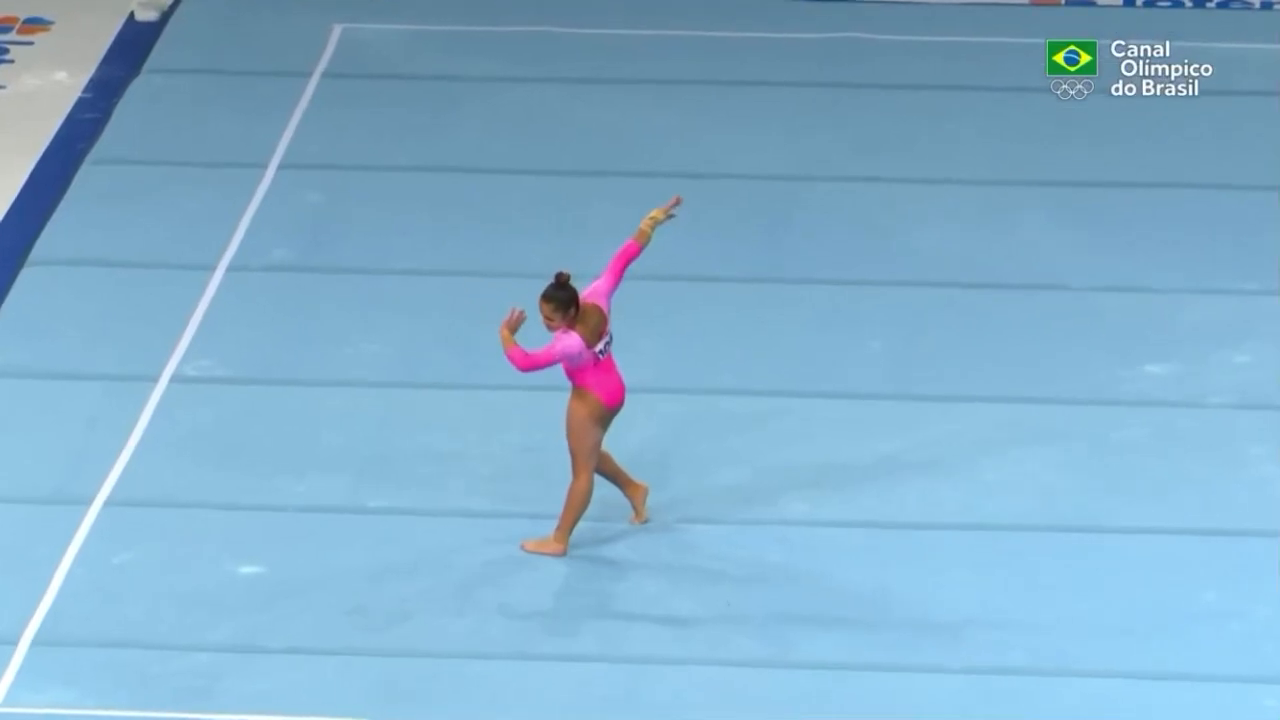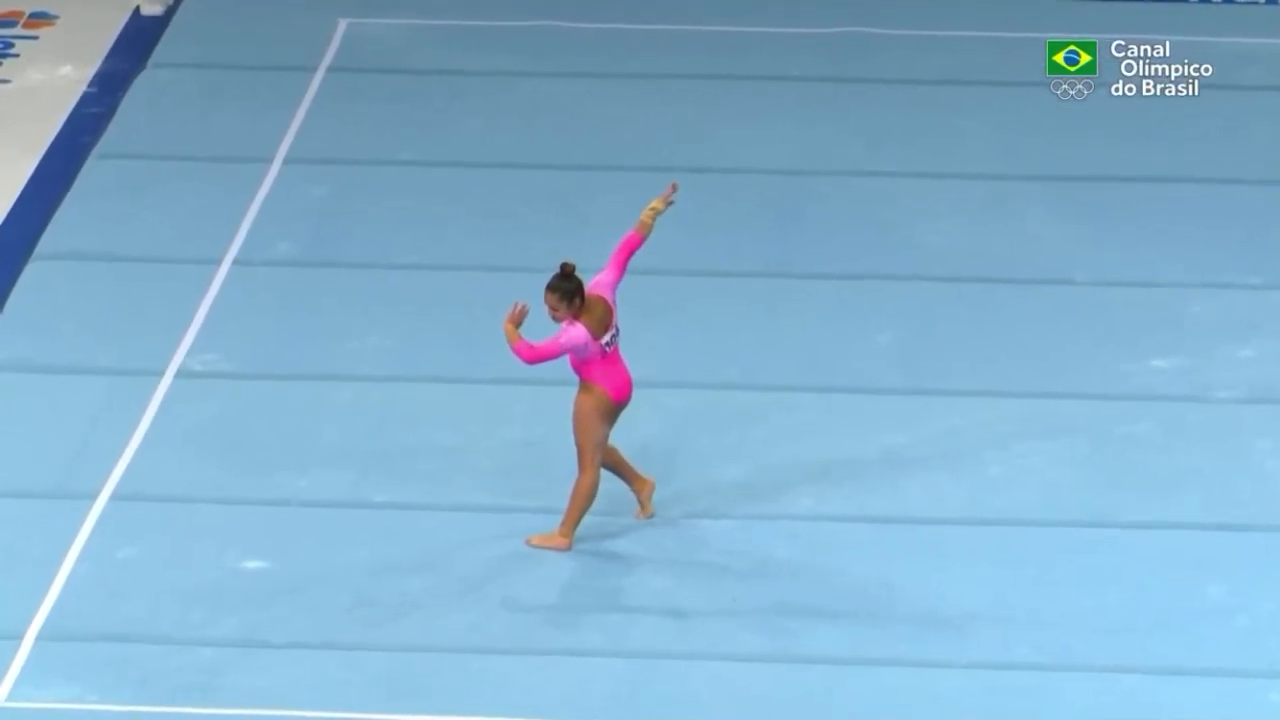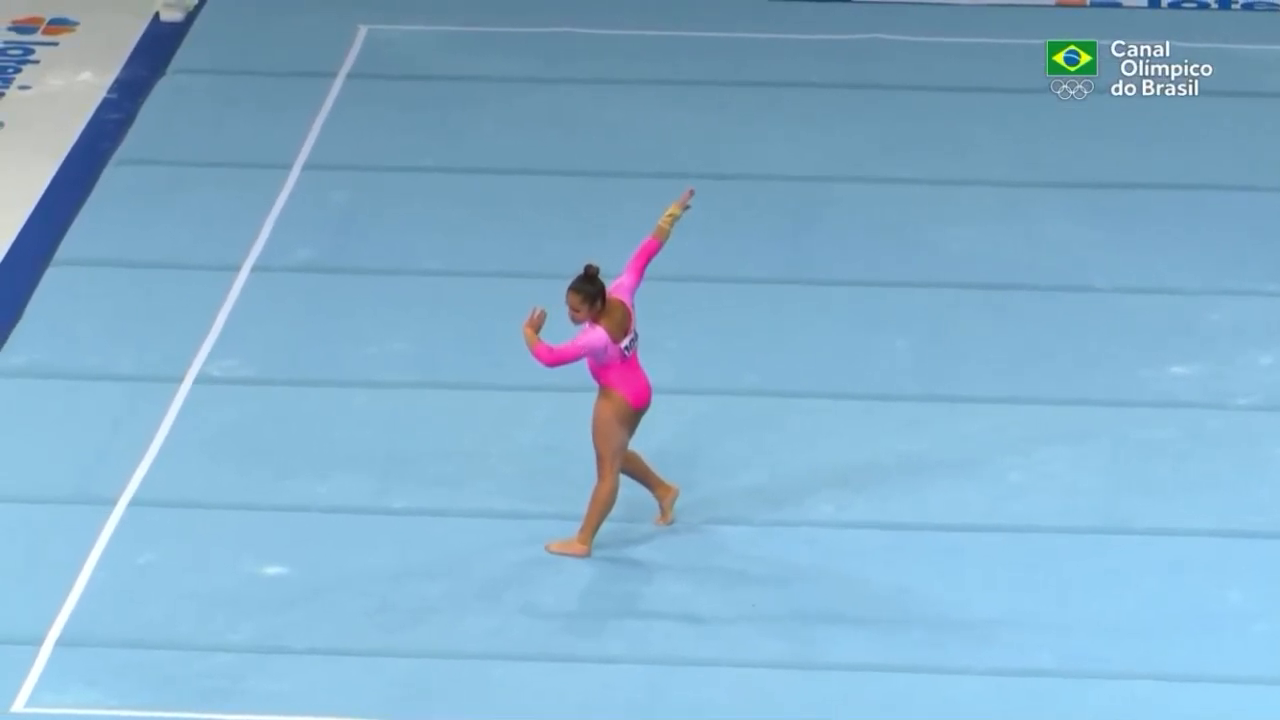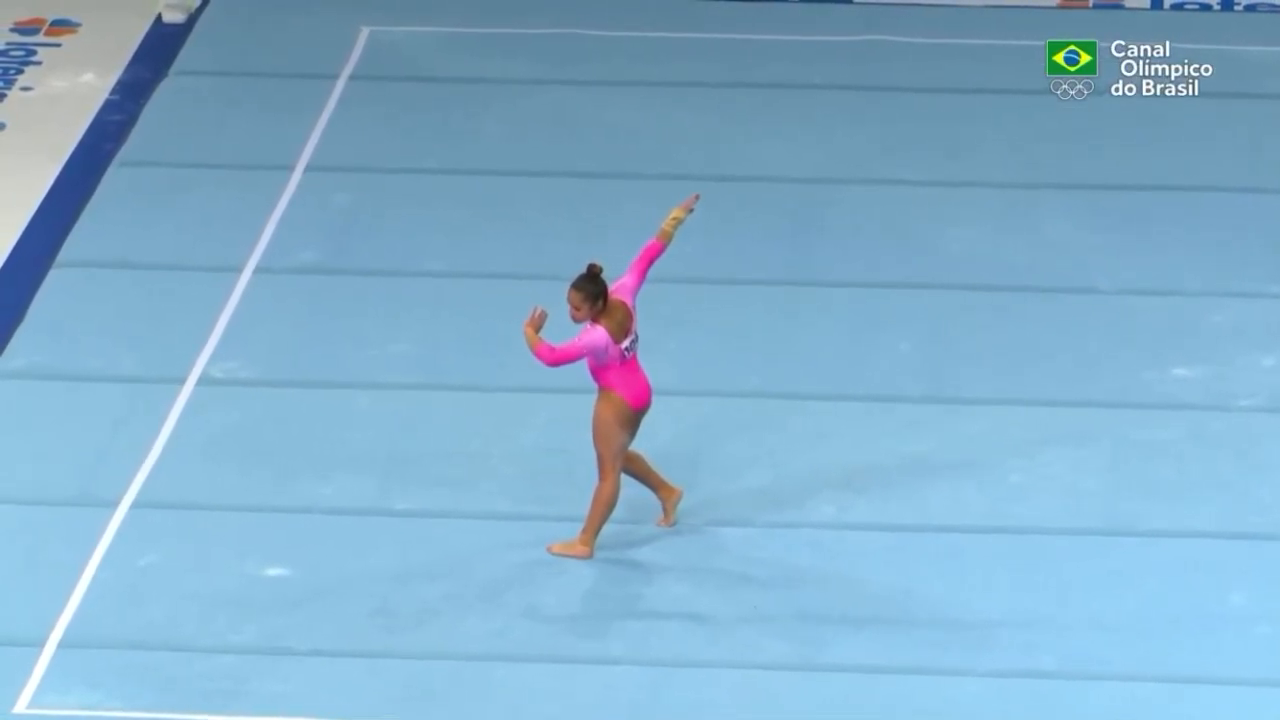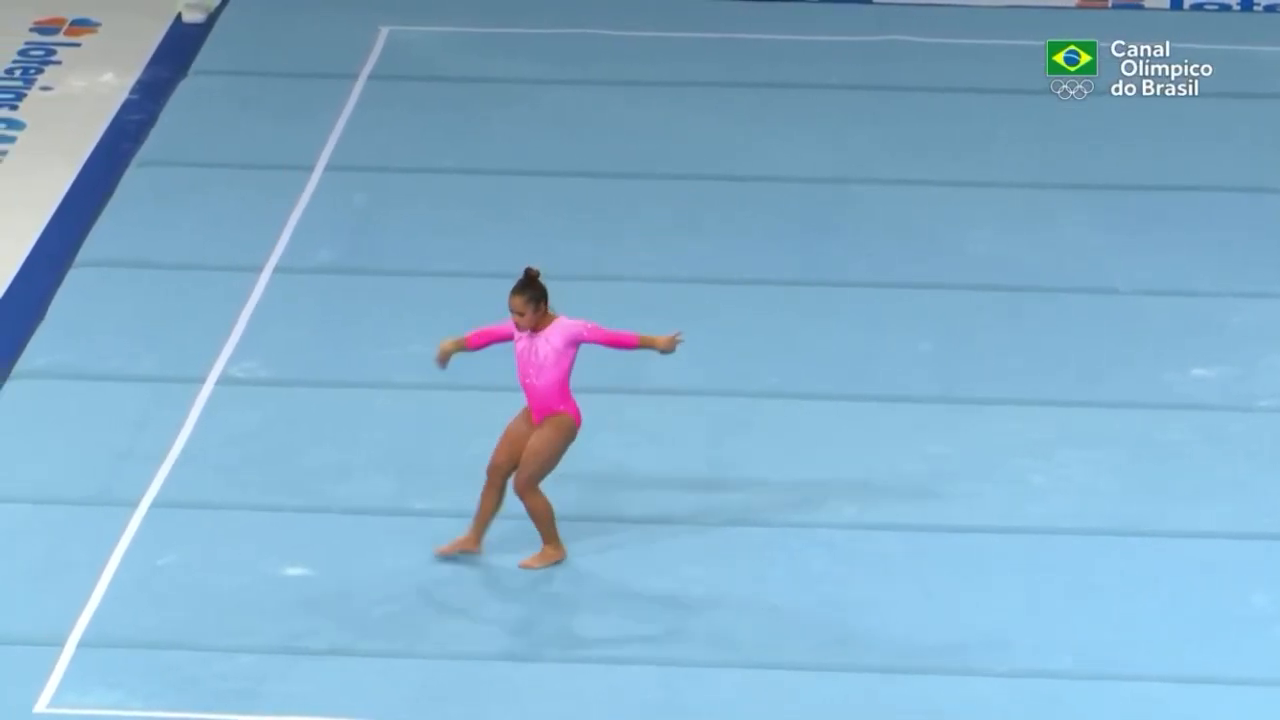
dt=1s
person 1, frame 1
left shoulder: (570, 343)
right shoulder: (595, 298)
left elbow: (524, 362)
right elbow: (622, 259)
left wrist: (506, 334)
right wrist: (650, 222)
left hip: (591, 399)
right hip: (612, 390)
left knee: (582, 470)
right knee: (589, 454)
left ankle: (558, 541)
right ankle: (634, 489)
person 1, frame 2
left shoulder: (576, 335)
right shoulder: (602, 291)
left elbow: (530, 354)
right elbow: (625, 250)
left wrist: (510, 329)
right wrist: (651, 213)
left hip: (598, 394)
right hip: (619, 384)
left knee: (588, 465)
right knee: (597, 449)
left ankle: (563, 535)
right ankle: (640, 484)
person 1, frame 3
left shoulder: (596, 337)
right shoulder: (621, 296)
left elbow: (550, 358)
right elbow: (643, 255)
left wrist: (529, 333)
right wrist: (669, 218)
left hip: (617, 399)
right hip: (638, 390)
left knee: (608, 472)
right knee: (618, 455)
left ankle: (583, 541)
right ankle: (663, 490)
person 1, frame 4
left shoulder: (596, 338)
right shoulder: (623, 296)
left elbow: (551, 357)
right elbow: (648, 255)
left wrist: (530, 332)
right wrist: (675, 218)
left hip: (617, 400)
right hip: (638, 391)
left knee: (609, 471)
right knee: (619, 456)
left ankle: (584, 543)
right ankle: (667, 492)
person 1, frame 5
left shoulder: (566, 329)
right shoulder: (518, 328)
left elbow: (614, 336)
right elbow: (486, 335)
left wrist: (656, 342)
right wrist: (454, 344)
left hip: (560, 419)
right hip: (533, 415)
left knee: (523, 484)
right knee: (494, 473)
left ankle: (553, 548)
right ankle: (473, 538)
